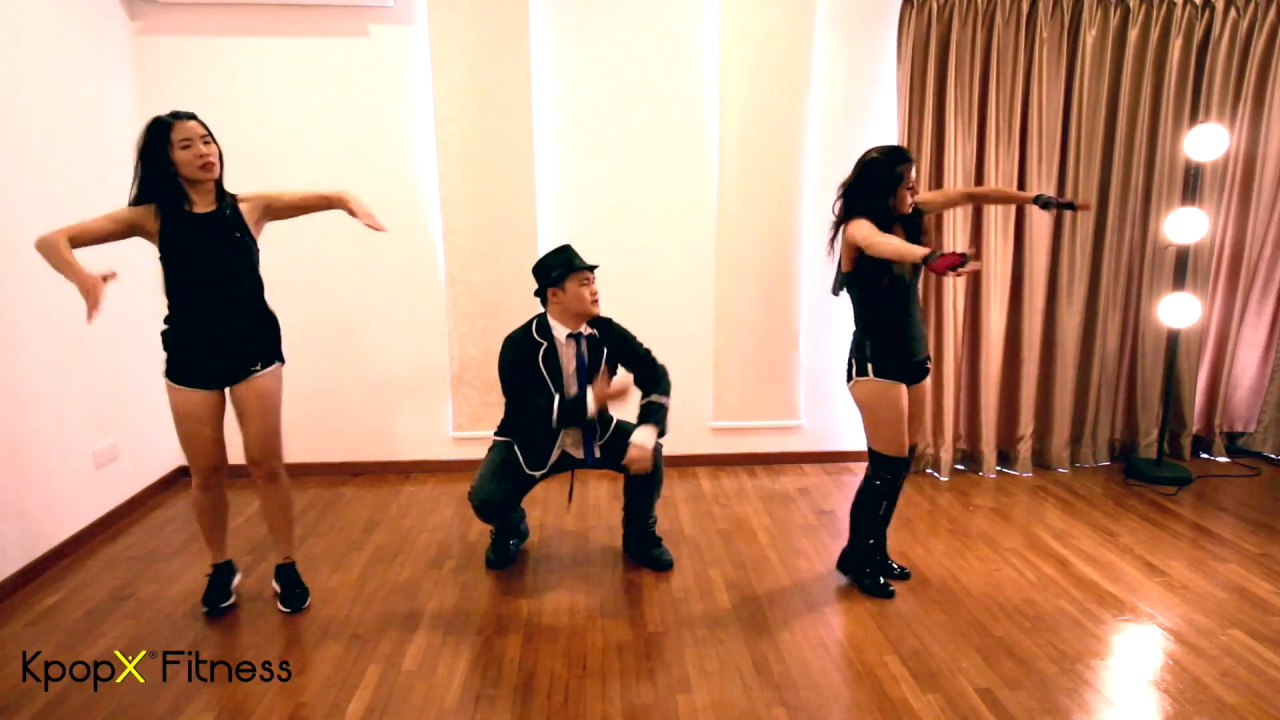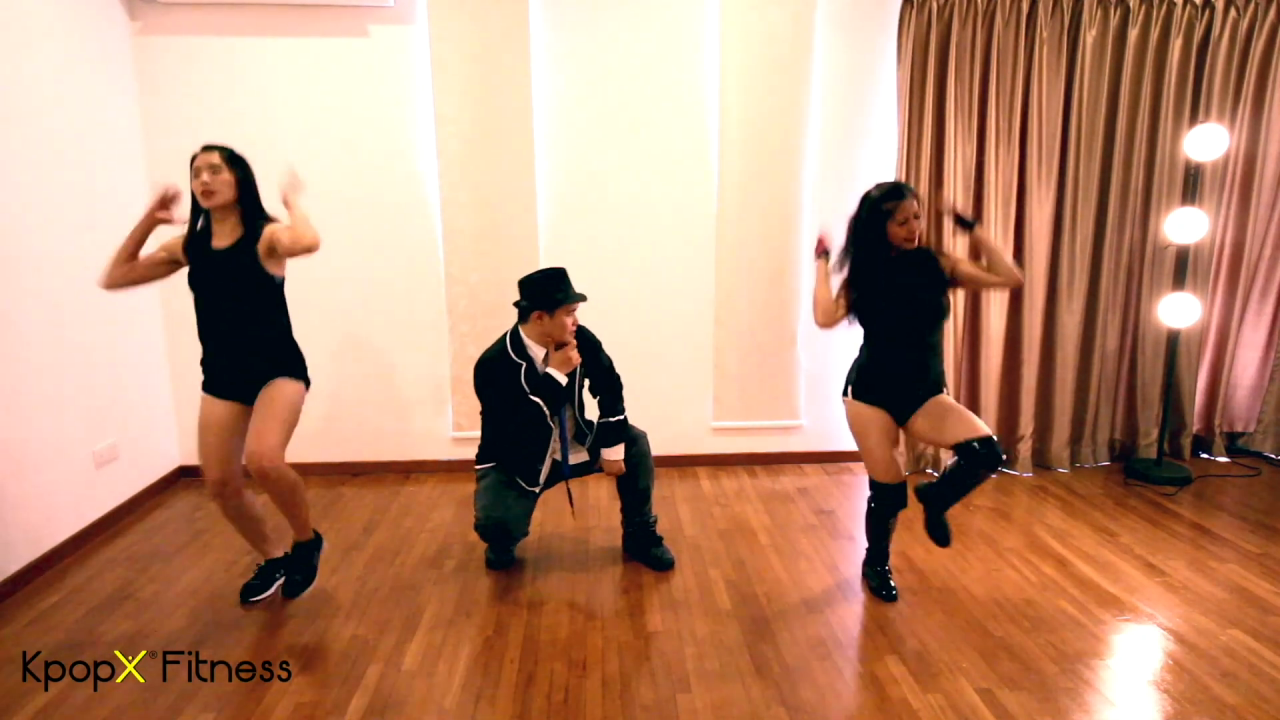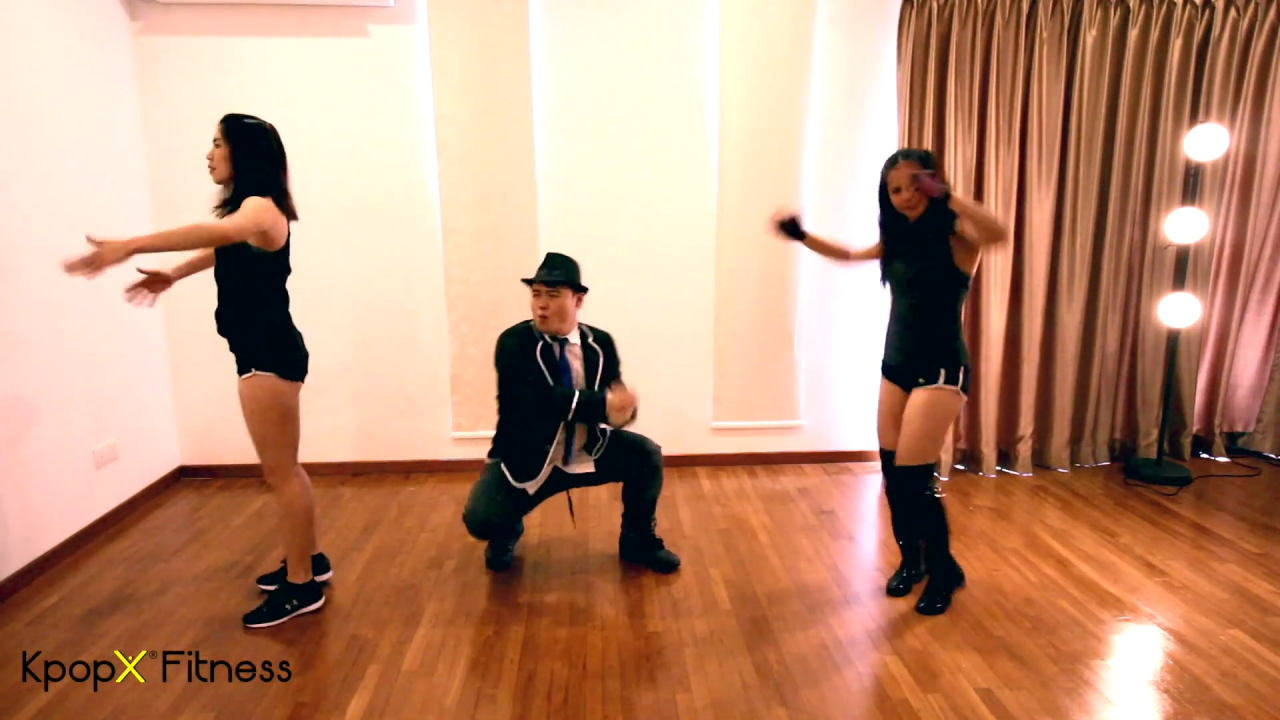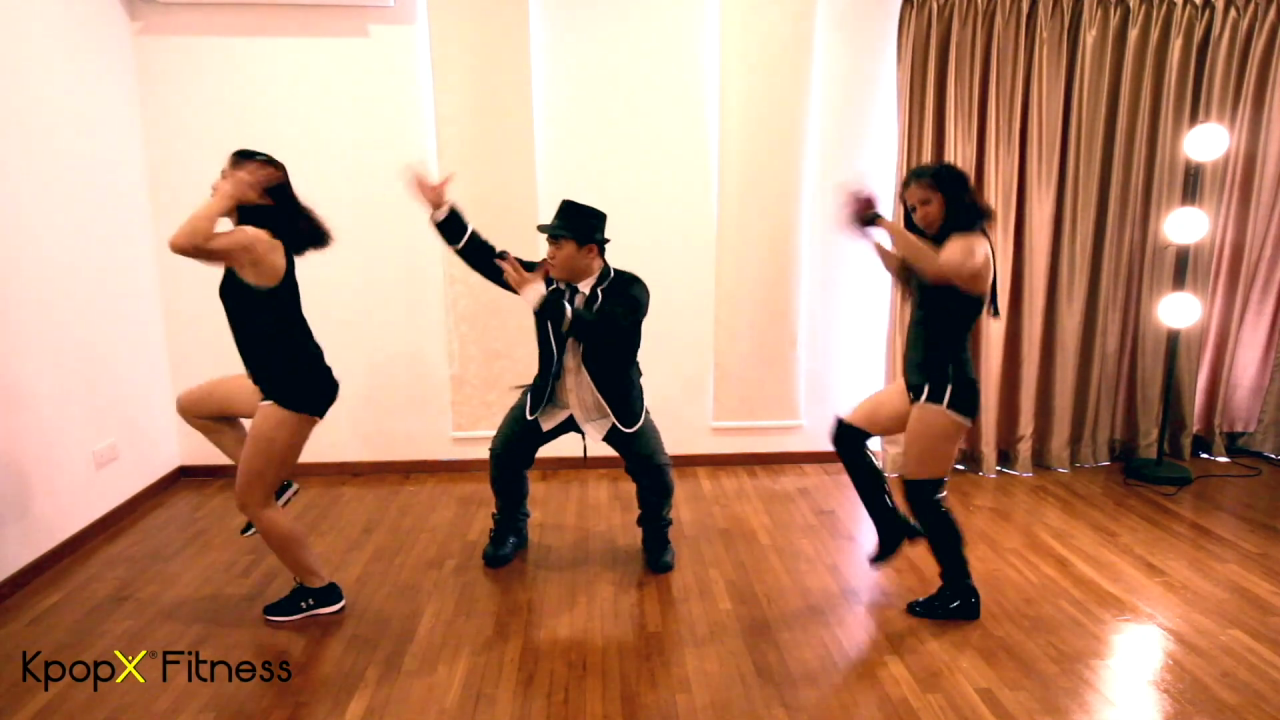
dt=0.7s
person 1, frame 1
left shoulder: (249, 207)
right shoulder: (152, 215)
left elbow: (327, 200)
right elbow: (50, 242)
left wrist: (351, 204)
right wrist: (84, 276)
left hip: (256, 352)
right hip: (190, 361)
left knee: (266, 469)
right knee: (206, 475)
left ankle: (284, 569)
right ankle: (222, 567)
person 1, frame 2
left shoulder: (268, 236)
right shoulder: (188, 245)
left elbow: (308, 243)
right elbow: (114, 279)
left wrist: (292, 201)
right wrist: (148, 221)
left hip: (279, 371)
right hip: (222, 378)
left knee: (263, 462)
right knee: (220, 483)
left ankle: (305, 539)
right ankle: (274, 559)
person 1, frame 3
left shoulder: (262, 209)
right shoulder: (246, 213)
left elbow: (216, 233)
right elbow: (218, 250)
left wrist: (128, 246)
right wrist: (171, 275)
left hip: (269, 356)
right hip: (261, 354)
left knee: (283, 473)
right knee: (281, 468)
left ankle: (303, 587)
right ankle: (310, 561)
person 1, frame 4
left shoulder: (253, 241)
right shoulder: (254, 243)
left elbow: (183, 243)
left wrist: (227, 197)
left hip: (294, 387)
right hip: (277, 378)
left knee: (250, 499)
right knee: (190, 404)
left ankle: (319, 589)
right ankle: (272, 483)
person 2, frame 1
left shoulder: (905, 216)
right shoulder: (857, 228)
left elbow: (965, 195)
right elbow: (879, 243)
left wrist: (1032, 199)
right wrist: (933, 258)
left hip: (913, 359)
right hip: (875, 364)
left knee: (902, 463)
right knee: (889, 465)
left ankle: (872, 552)
right ankle: (856, 559)
person 2, frame 2
left shoulder: (938, 264)
right shoulder: (863, 273)
left elbow: (1011, 280)
right elbow: (825, 319)
left wrist: (975, 232)
right wrist: (823, 263)
left hip: (926, 393)
right hip: (870, 393)
left knee: (985, 452)
right knee: (888, 490)
left ankle: (934, 500)
right ankle: (876, 563)
person 2, frame 3
left shoulder: (957, 234)
right shoulder: (899, 237)
left elbow: (998, 231)
right elbow: (848, 254)
left wrist: (944, 200)
right wrist: (801, 235)
left hip: (941, 370)
right hip: (897, 366)
left knee: (914, 476)
right knee: (893, 472)
left ankle: (945, 571)
right ankle: (912, 558)
person 2, frame 4
left shoulder: (971, 245)
right shoulder: (939, 245)
left elbow: (940, 270)
right elbow: (903, 269)
left wrist: (881, 222)
right wrist: (874, 233)
left hip: (946, 385)
right hip: (919, 379)
left knee: (922, 490)
right knee: (847, 433)
left ankle: (961, 593)
right ankle: (892, 526)
person 3, frame 1
left shoulder: (606, 332)
right shoulder: (520, 344)
left elbow: (654, 374)
right elbow: (525, 412)
left wrist: (645, 434)
right wrist: (590, 400)
left hip: (593, 436)
right hip: (532, 443)
left knee: (648, 456)
right knee: (486, 499)
left ankle: (640, 536)
right ankle: (511, 532)
person 3, frame 2
left shoulder: (580, 340)
right shoulder: (494, 364)
left elbow: (609, 387)
right elbow: (517, 430)
left wrist: (612, 447)
right wrist: (555, 375)
left hip: (574, 446)
right hip: (515, 462)
left knee: (634, 442)
right knee: (494, 525)
left ankle: (640, 535)
right ankle: (504, 541)
person 3, frame 3
left shoulder: (600, 345)
right shoulder: (515, 343)
left elbow: (615, 401)
right elbow: (538, 403)
left wrist: (619, 413)
right wrist: (604, 402)
left hip: (588, 453)
right hip: (526, 458)
left knee: (647, 457)
right knee: (481, 517)
left ankle: (637, 541)
right ankle: (505, 535)
person 3, frame 4
left shoulder: (628, 290)
right shoulder: (548, 277)
left elbow: (602, 330)
right elbow: (488, 259)
left wrist: (540, 299)
right wrist: (441, 208)
left hip: (614, 404)
right hip: (550, 399)
left knee: (654, 470)
right knee: (505, 455)
left ankle: (655, 537)
right ankle: (510, 529)
